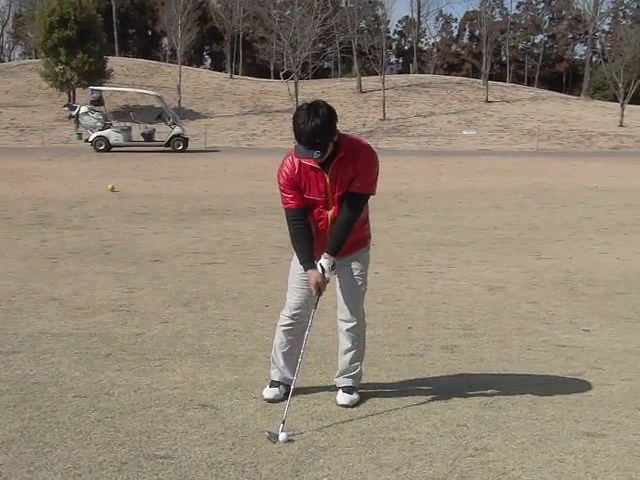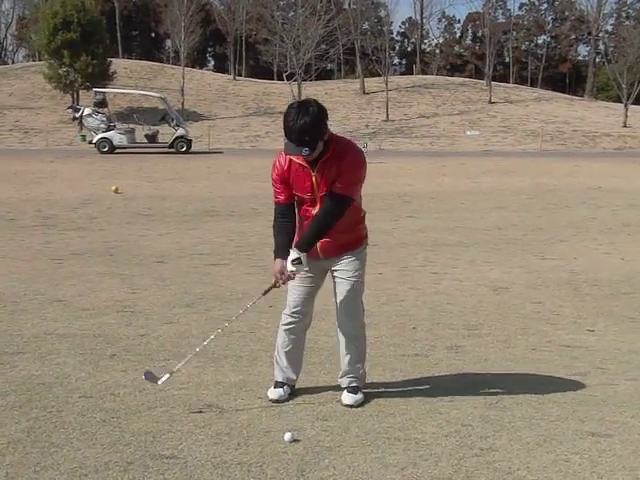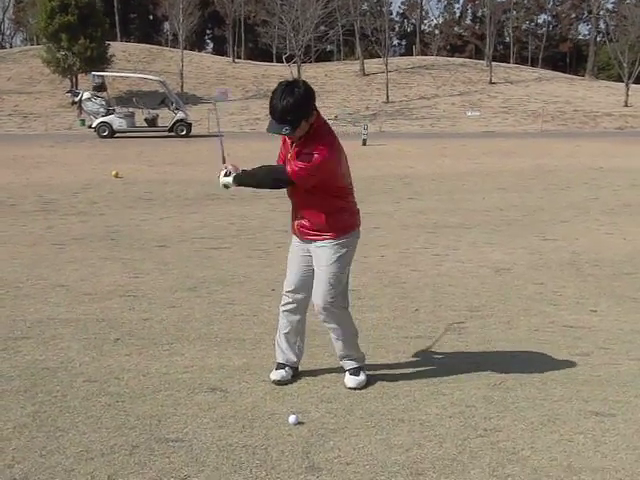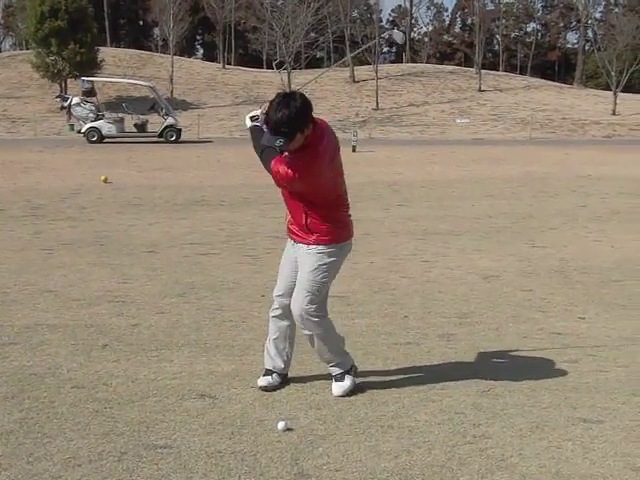
dt=0.3s
person 1, frame 1
left shoulder: (363, 155)
right shoulder: (290, 167)
left elbow: (352, 212)
right elbow: (296, 220)
left wrist: (330, 257)
right wrist: (309, 265)
left hip: (351, 249)
right hip: (309, 250)
left knee: (351, 317)
right knee: (293, 314)
left ankle: (348, 381)
right ankle: (280, 378)
person 1, frame 2
left shoulder: (350, 156)
right shoulder: (284, 162)
left elbow: (332, 210)
right elbow: (284, 213)
left wrist: (300, 251)
right wrist: (281, 255)
left hip: (347, 249)
right hip: (302, 248)
left knee: (350, 317)
right knee: (294, 315)
left ankle: (352, 381)
right ankle: (284, 378)
person 1, frame 3
left shoulder: (320, 153)
right shoulder: (299, 132)
left elbow: (280, 178)
right elbow: (282, 167)
left wrist: (235, 179)
right wrist: (242, 173)
left hip: (334, 234)
right hip: (304, 232)
left knee: (327, 302)
right knee: (291, 296)
left ankle: (353, 363)
right ankle: (287, 360)
person 1, frame 4
left shoulder: (300, 168)
right shoulder: (321, 128)
left elbow: (272, 160)
left wrist: (257, 129)
right wrist: (263, 127)
left hip: (325, 242)
right hip: (302, 237)
left knee: (305, 309)
right knee: (281, 301)
left ankle: (343, 368)
right ankle: (276, 367)
